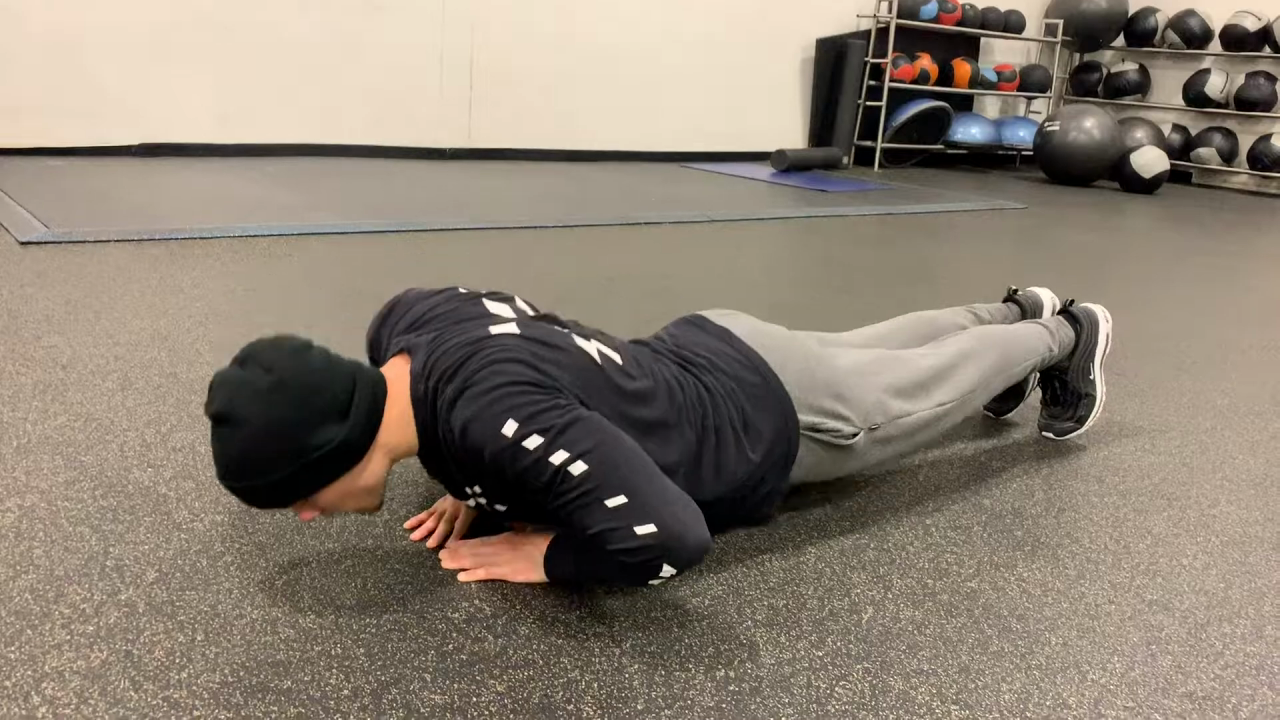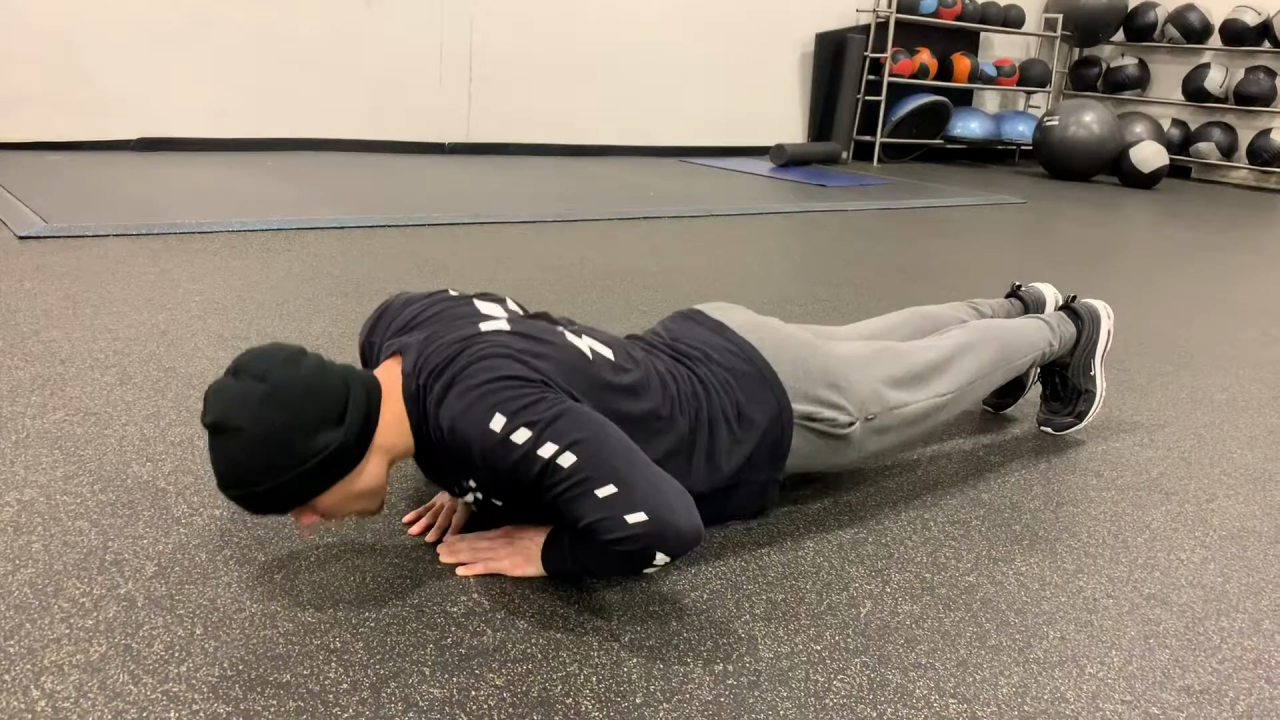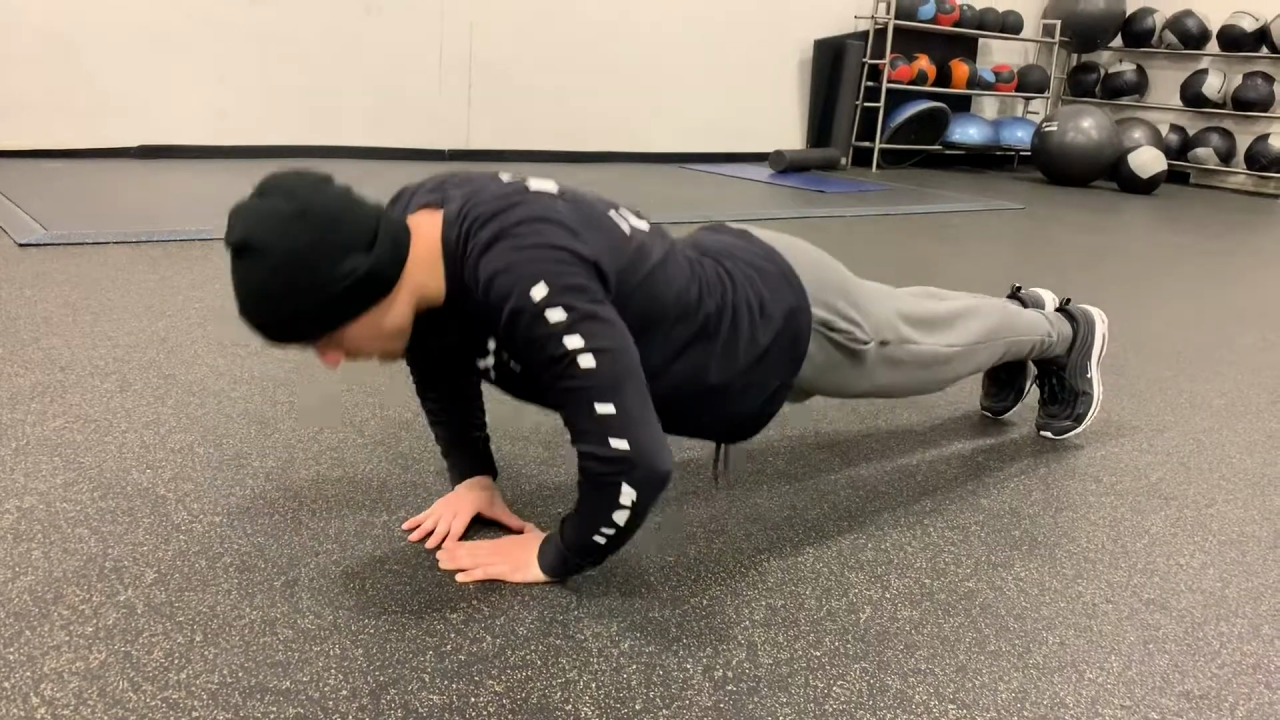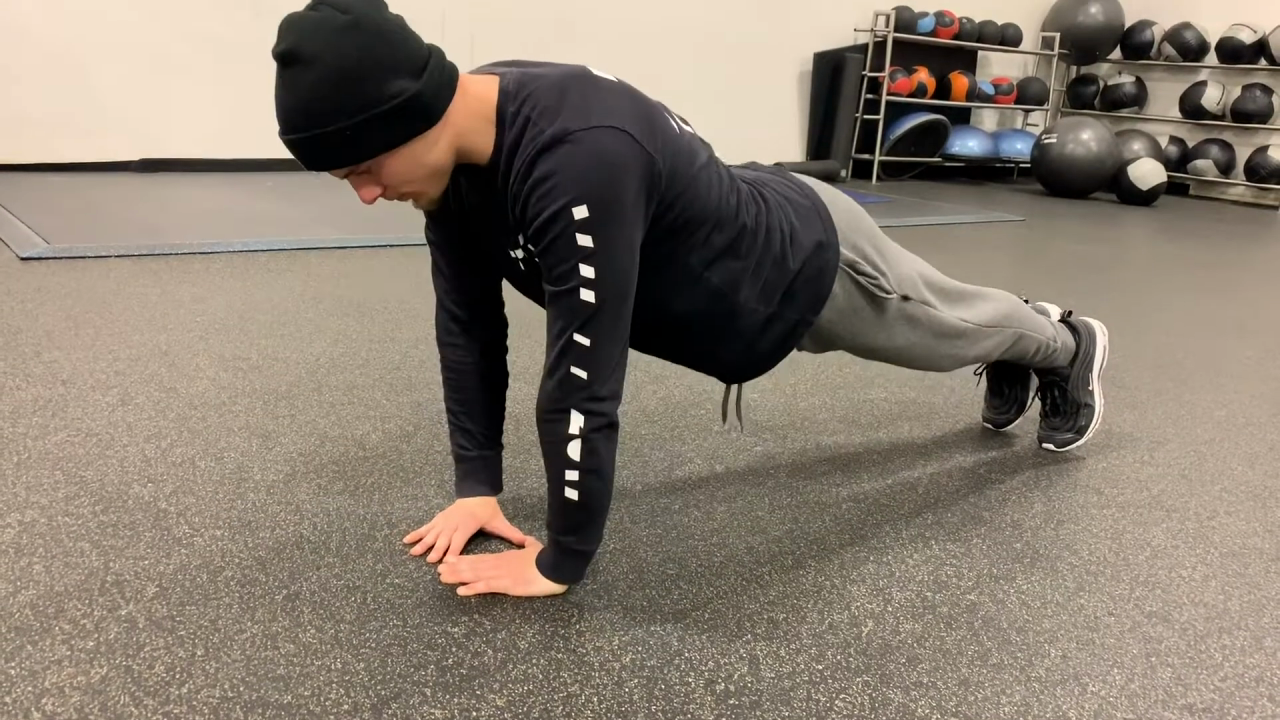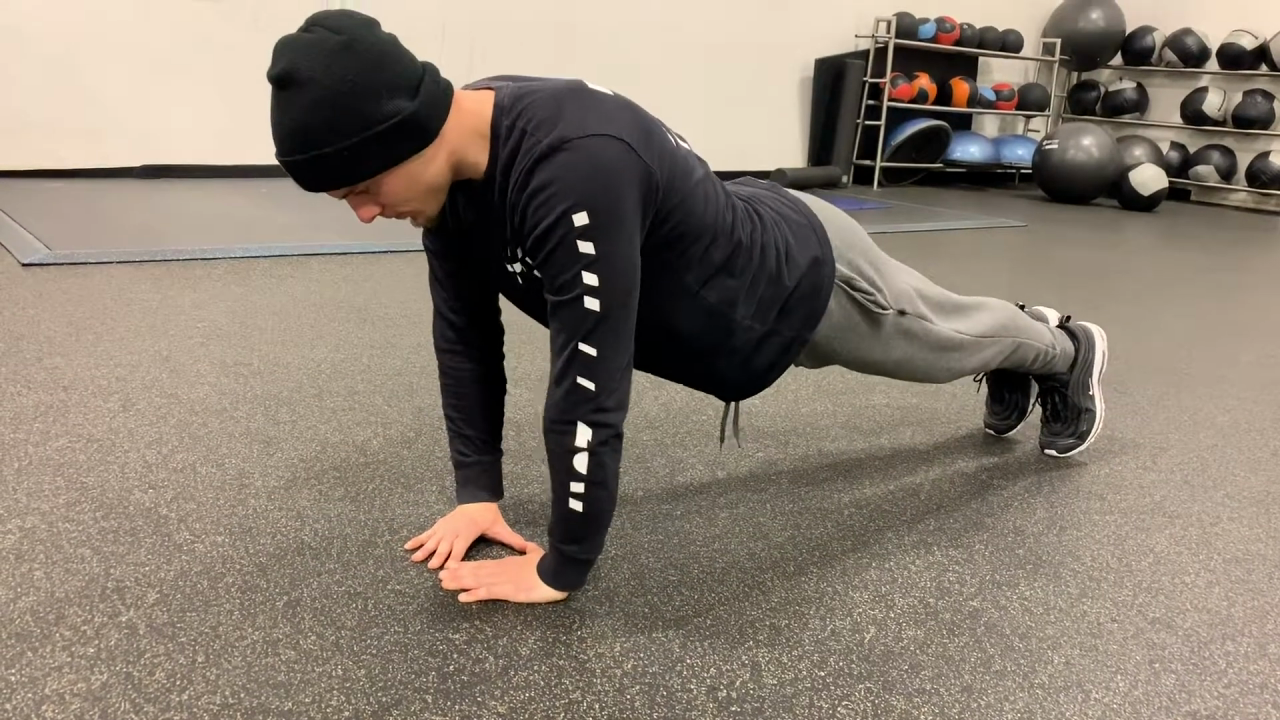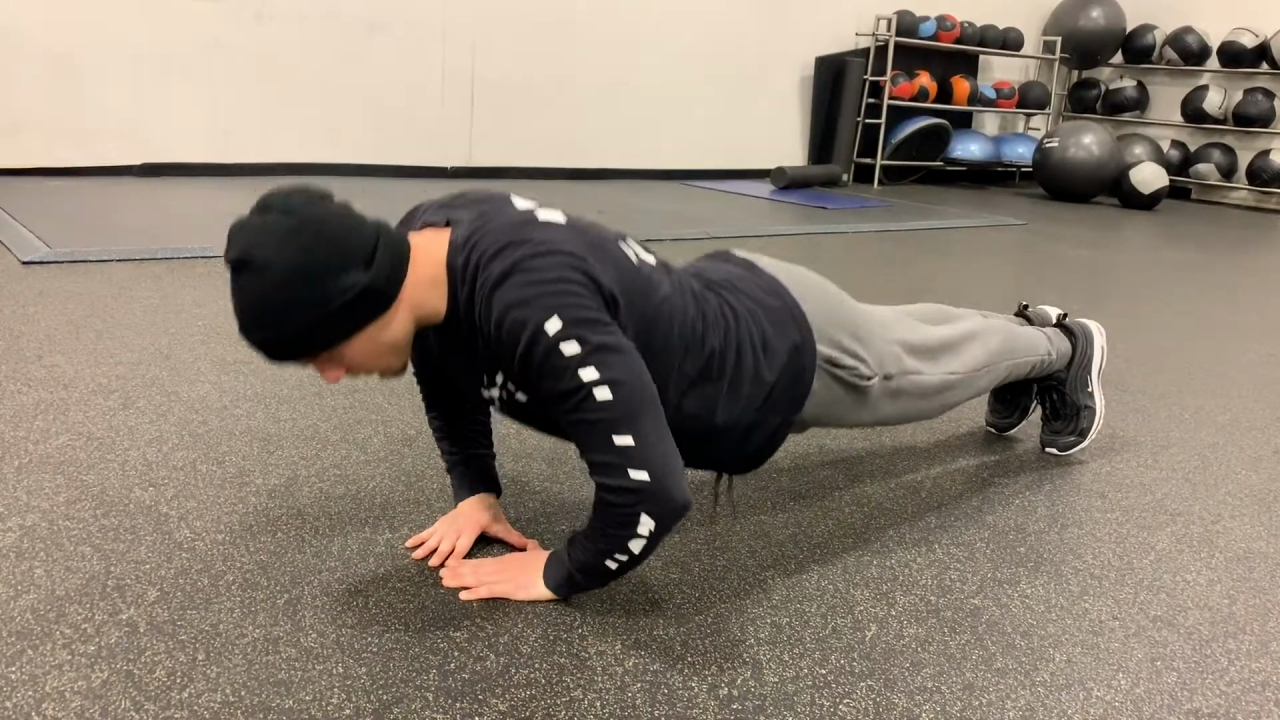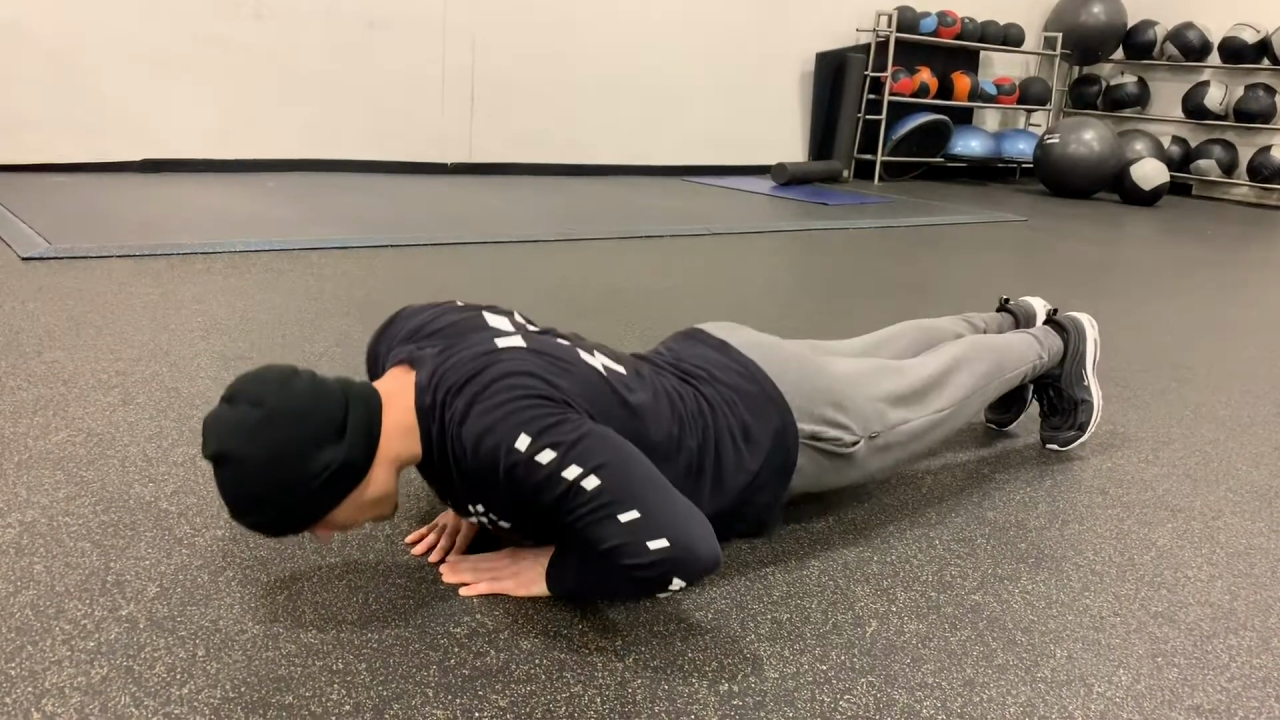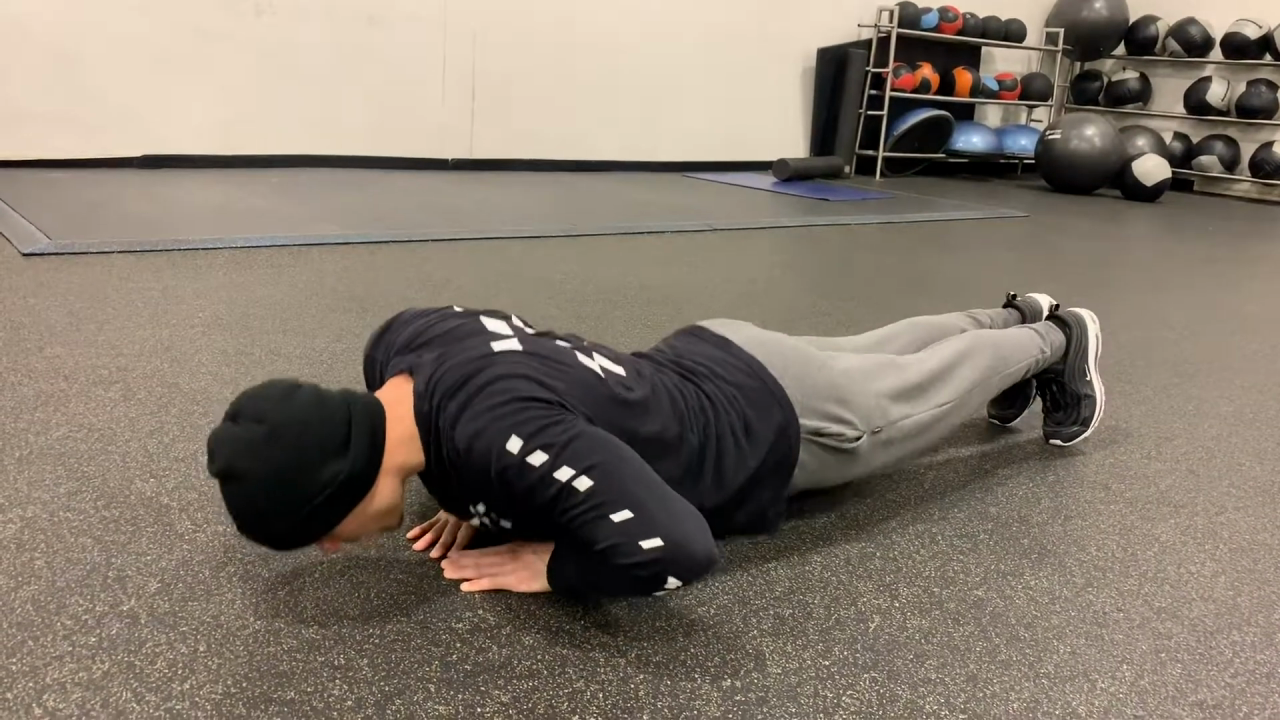
dt=0.4s
person 1, frame 1
left shoulder: (495, 415)
right shoulder: (398, 331)
left elbow: (673, 534)
left wrist: (544, 552)
right wrist: (474, 486)
left hip: (772, 416)
right hip: (703, 353)
left knee: (923, 385)
right knee: (869, 348)
left ankle: (1063, 334)
right ankle: (1008, 313)
person 1, frame 2
left shoulder: (490, 407)
right shoulder: (389, 337)
left elbow: (665, 523)
left wrist: (542, 548)
right wrist: (471, 484)
left hip: (767, 407)
right hip: (702, 348)
left knee: (921, 377)
right knee: (877, 343)
left ankle: (1067, 331)
right ankle: (1014, 310)
person 1, frame 3
left shoulder: (530, 274)
right shoulder: (413, 233)
left elbow: (634, 457)
right elbow: (440, 358)
left wrist: (555, 558)
right wrist: (473, 477)
left hip: (785, 320)
right hip: (721, 286)
left knee: (931, 345)
right knee: (911, 323)
left ankle: (1064, 337)
right ankle: (1022, 311)
person 1, frame 4
left shoulder: (581, 154)
right shoulder: (457, 141)
left elbow: (583, 379)
right elbow: (469, 322)
left wrist: (560, 563)
right wrist: (476, 488)
left hip: (806, 262)
right hip: (742, 245)
left knee: (946, 331)
right knee: (942, 337)
left ankle: (1065, 348)
right ankle: (1023, 344)
person 1, frame 5
left shoulder: (575, 170)
right shoulder: (454, 155)
left elbow: (591, 388)
right elbow: (466, 333)
left wrist: (560, 568)
right wrist: (478, 493)
left hip: (802, 278)
right hip: (738, 252)
left knee: (946, 337)
left ankle: (1063, 352)
right ankle: (1024, 340)
person 1, frame 6
left shoulder: (535, 305)
right shoulder: (419, 244)
left elbow: (653, 488)
right elbow: (450, 365)
left wrist: (556, 572)
right wrist: (475, 491)
left hip: (785, 353)
right hip: (721, 302)
left knee: (931, 368)
right knee: (900, 331)
left ankle: (1060, 347)
right ankle: (1022, 327)
person 1, frame 7
left shoulder: (504, 432)
right shoulder: (397, 347)
left elbow: (682, 545)
left wrist: (549, 567)
right wrist: (480, 501)
left hip: (770, 428)
right hip: (703, 367)
left knee: (915, 397)
right knee: (873, 359)
left ankle: (1053, 345)
right ankle: (1005, 323)
person 1, frame 8
left shoulder: (499, 428)
right shoulder: (395, 355)
left elbow: (680, 545)
left wrist: (549, 564)
right wrist: (478, 500)
left hip: (773, 424)
right hip: (706, 365)
left knee: (917, 393)
right knee: (878, 355)
left ankle: (1056, 341)
right ankle: (1006, 321)
